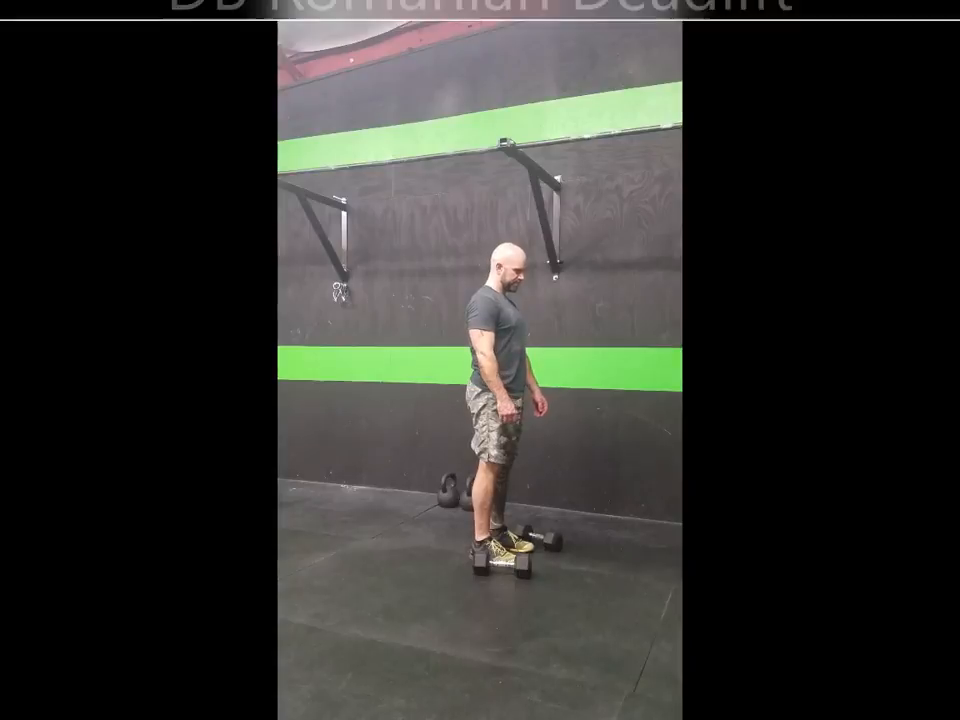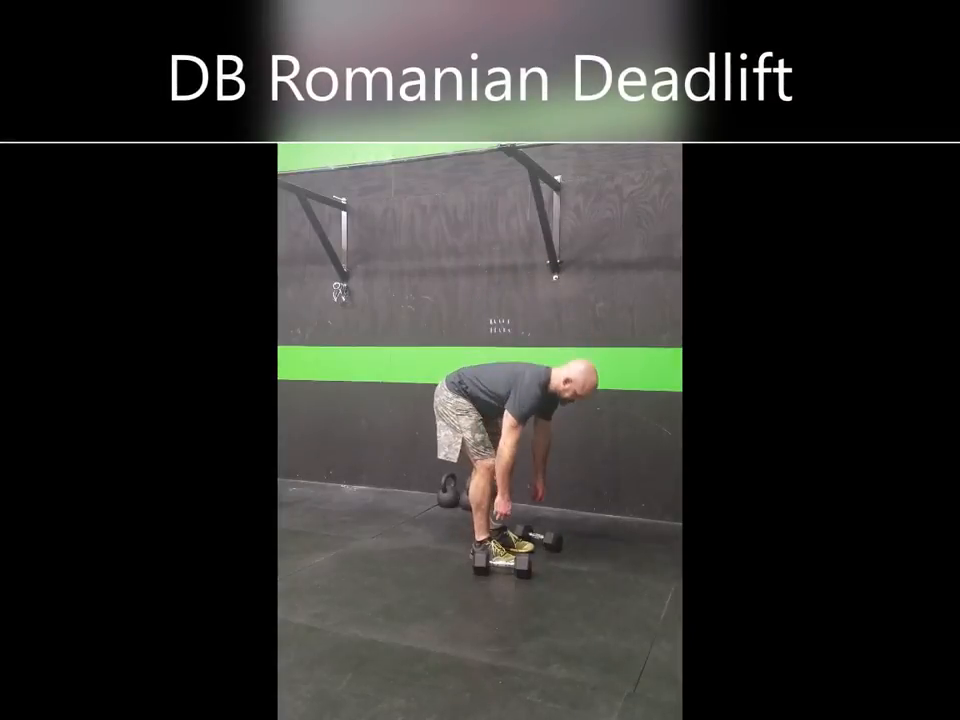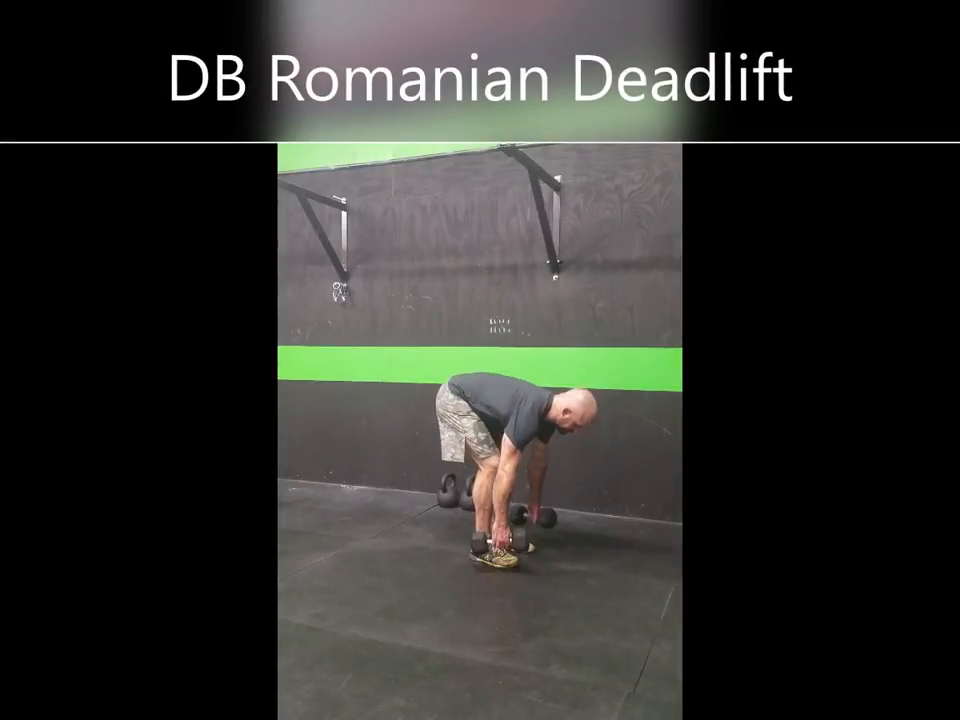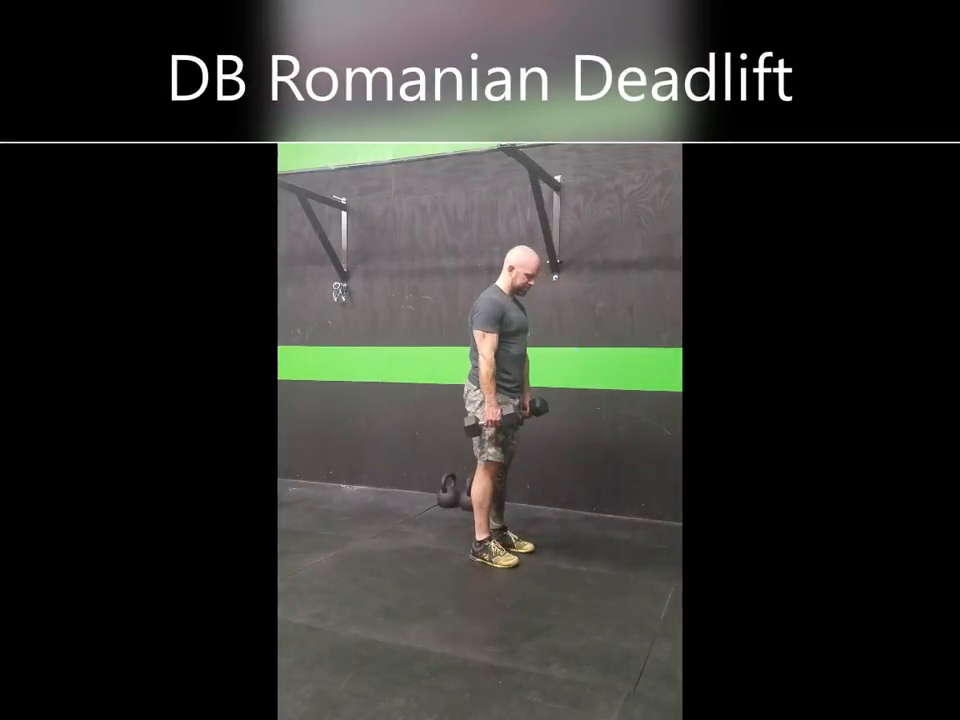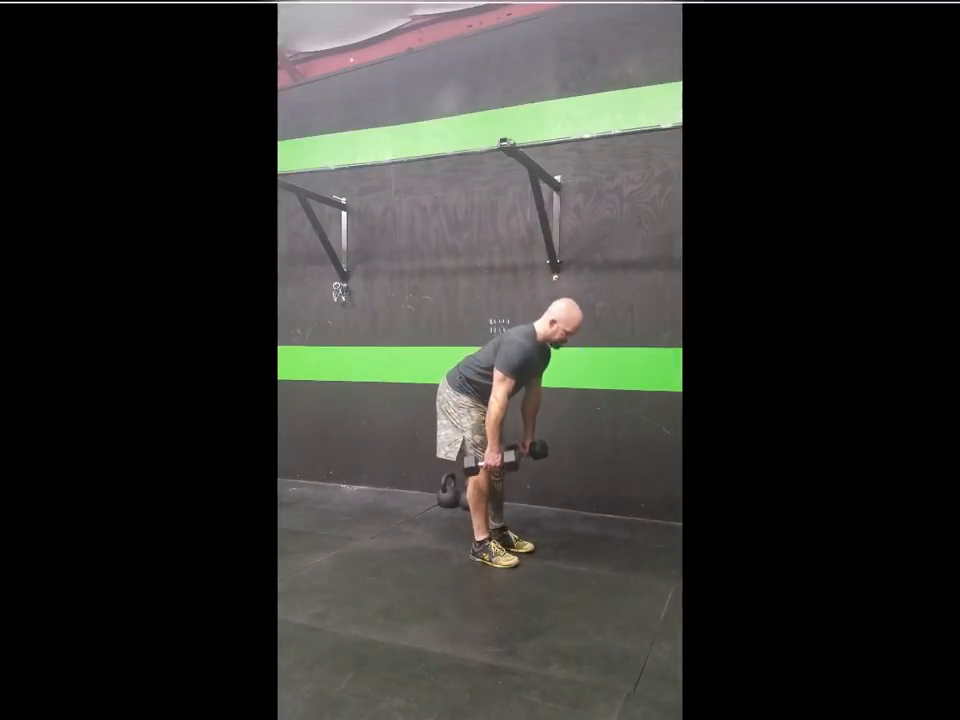
dt=1s
person 1, frame 1
left shoulder: (507, 302)
right shoulder: (484, 301)
right elbow: (484, 354)
left wrist: (534, 389)
right wrist: (501, 398)
left hip: (510, 396)
right hip: (491, 397)
left knee: (503, 466)
right knee: (490, 466)
left ankle: (498, 530)
right ankle: (481, 541)
person 1, frame 2
left shoulder: (548, 389)
right shoulder: (530, 389)
left elbow: (542, 437)
right elbow: (508, 444)
left wrist: (539, 479)
right wrist: (503, 497)
left hip: (477, 401)
right hip: (454, 397)
left knee: (497, 462)
right knee: (486, 464)
left ankle: (498, 531)
right ankle: (482, 543)
person 1, frame 3
left shoulder: (547, 410)
right shoulder: (528, 414)
left elbow: (539, 460)
right elbow: (506, 471)
left wrist: (535, 503)
right wrist: (500, 523)
left hip: (478, 404)
right hip: (456, 399)
left knee: (505, 464)
right knee: (491, 465)
left ankle: (498, 533)
right ankle: (484, 544)
person 1, frame 4
left shoulder: (515, 304)
right shoulder: (489, 303)
right elbow: (485, 357)
left wrist: (526, 394)
right wrist: (491, 404)
left hip: (509, 397)
right hip: (489, 396)
left knee: (501, 466)
right knee: (488, 466)
left ankle: (498, 530)
right ankle: (482, 543)
person 1, frame 5
left shoulder: (541, 351)
right shoulder: (518, 345)
left elbow: (532, 394)
right elbow: (499, 396)
left wrist: (528, 435)
right wrist: (492, 449)
left hip: (478, 397)
right hip: (458, 394)
left knee: (497, 467)
right knee: (483, 467)
left ankle: (498, 531)
right ankle: (481, 544)
